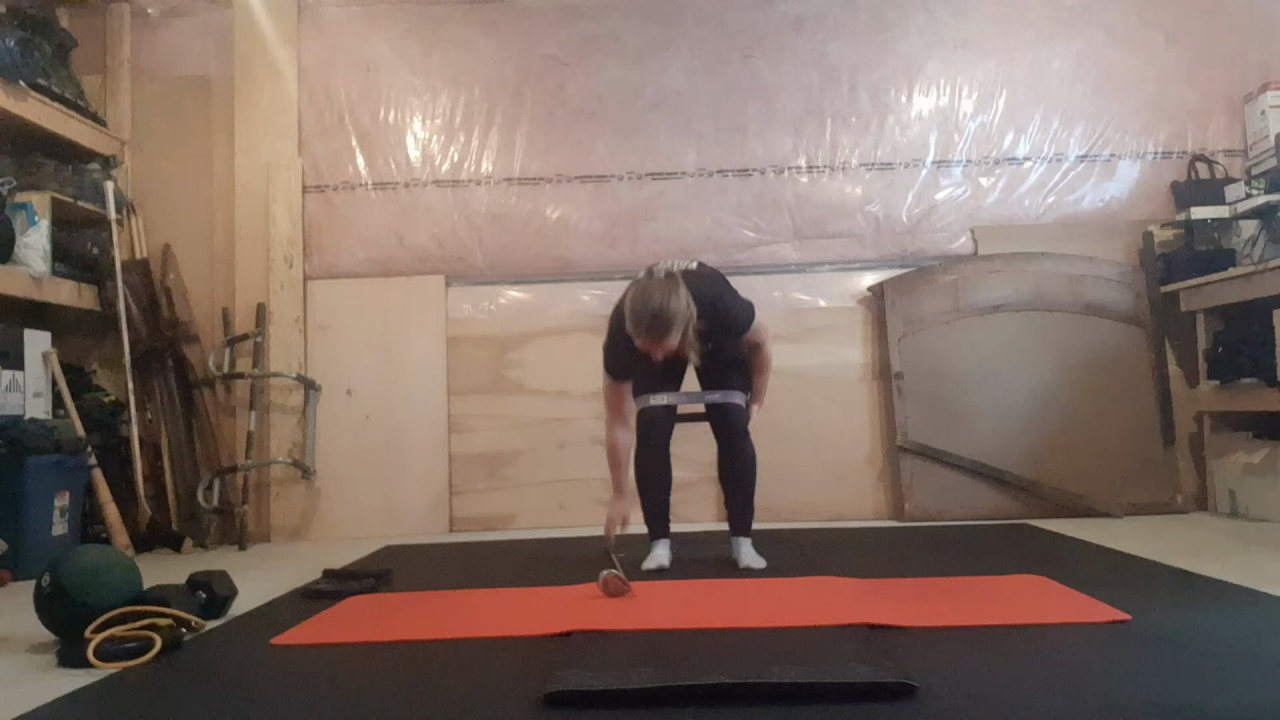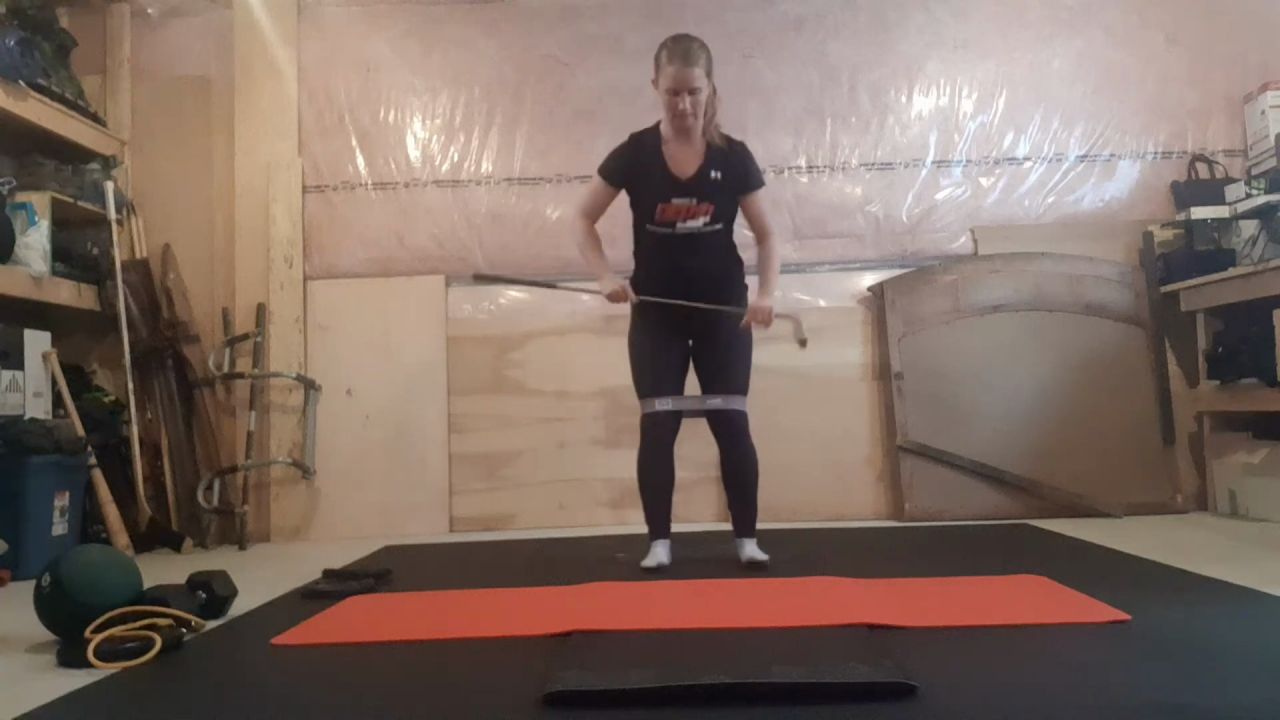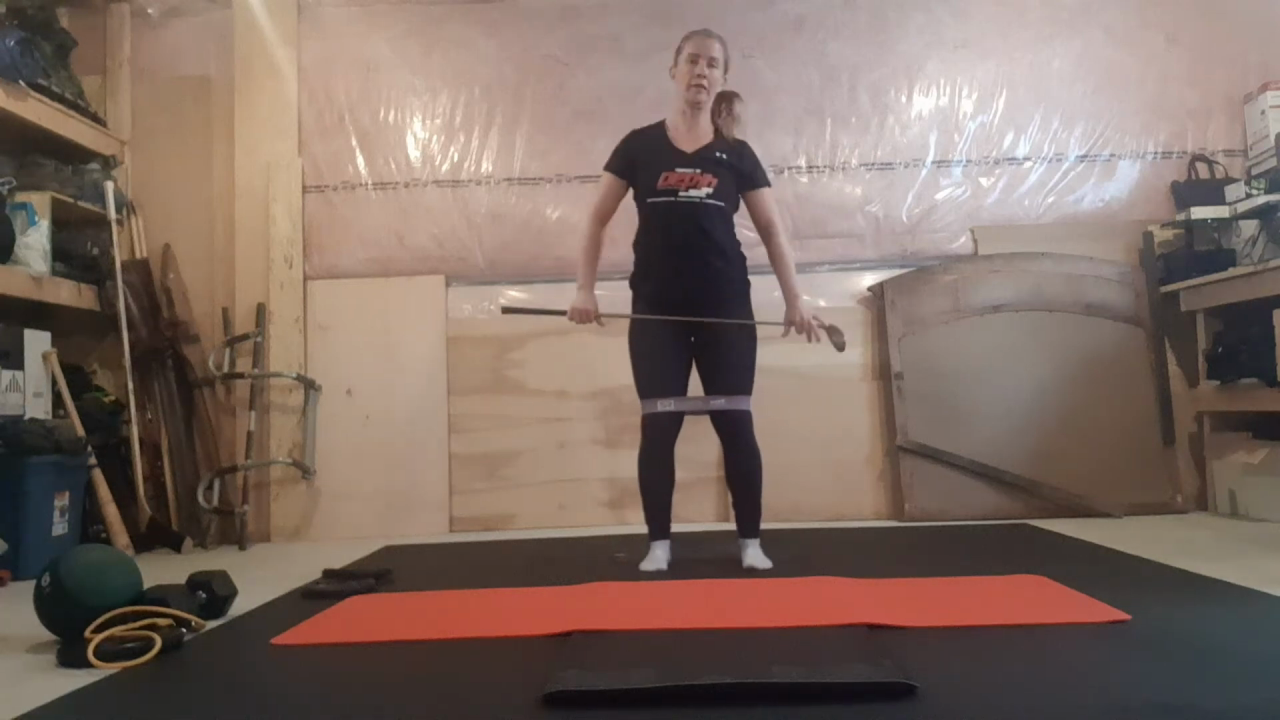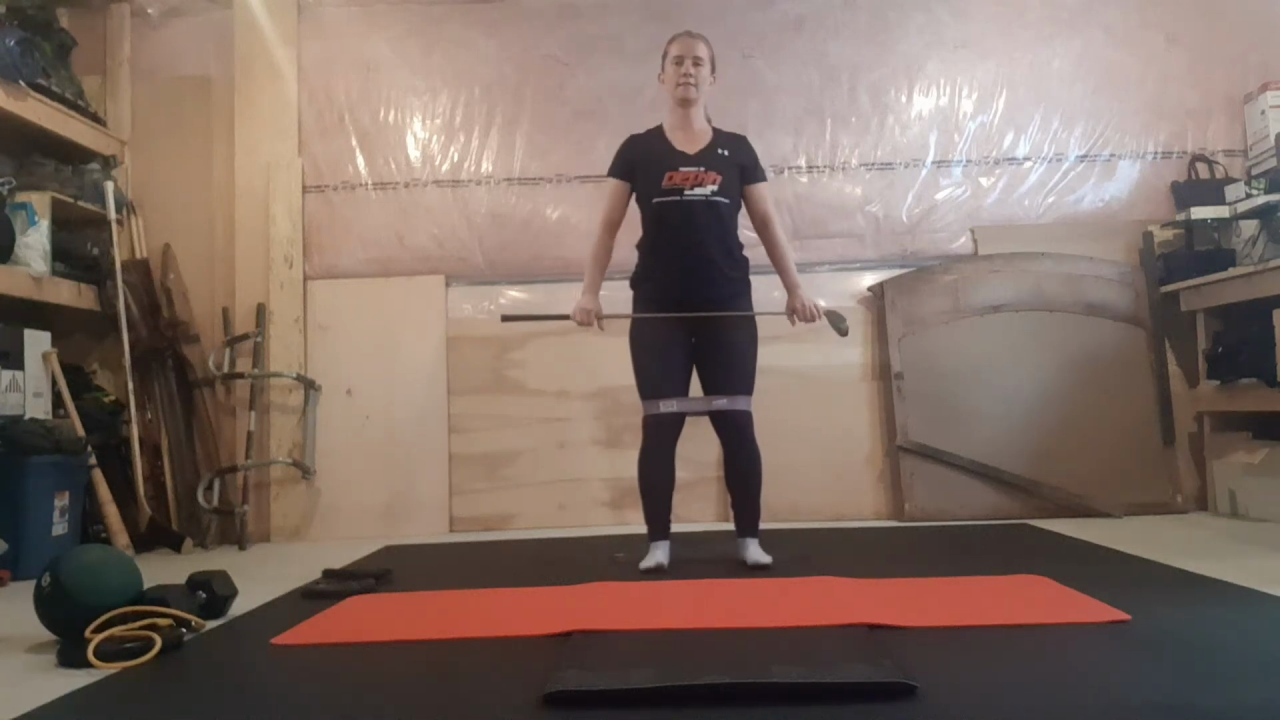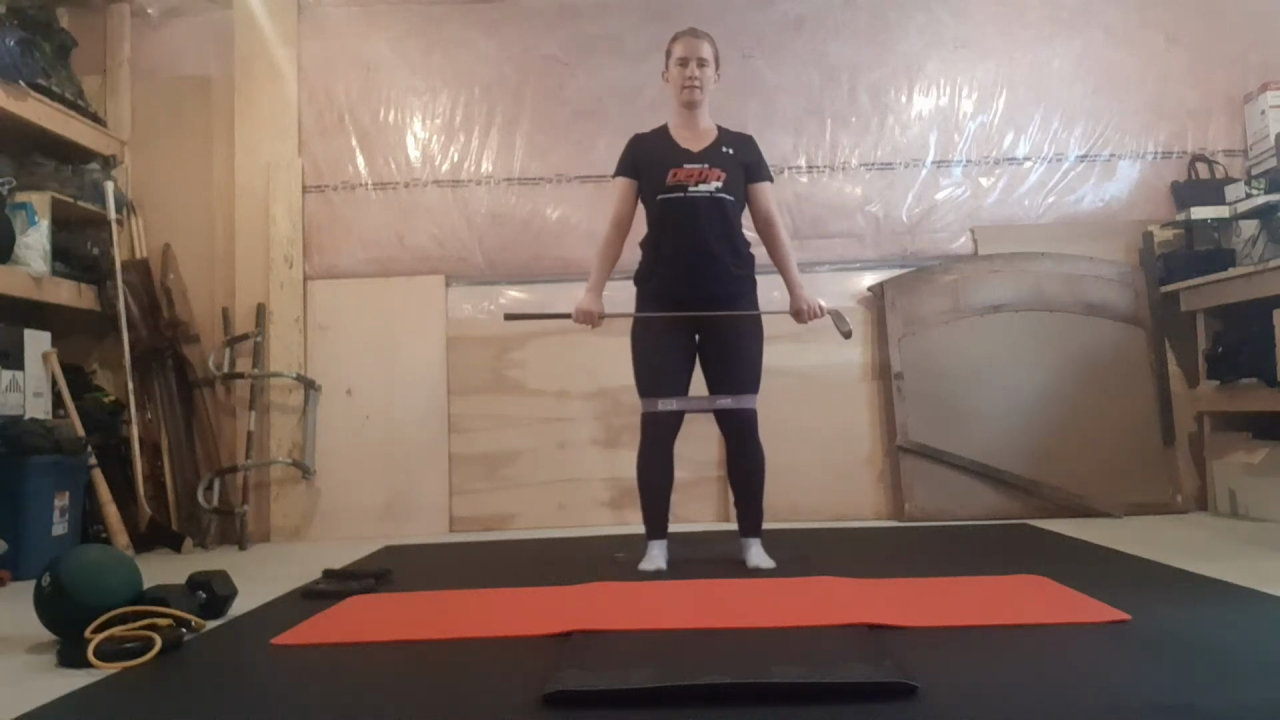
dt=1s
person 1, frame 1
left shoulder: (720, 305)
right shoulder: (622, 333)
left elbow: (761, 342)
right elbow: (619, 426)
left wrist: (756, 401)
right wrist: (620, 496)
left hip: (719, 339)
right hip: (650, 331)
left knee: (731, 424)
right knee: (652, 429)
left ankle: (742, 540)
right ankle: (660, 542)
person 1, frame 2
left shoulder: (732, 156)
right shoulder: (634, 153)
left elbow: (764, 234)
right elbow: (585, 218)
left wrist: (765, 292)
right wrist: (605, 274)
left hip: (722, 312)
right hip: (656, 314)
left knee: (731, 423)
right knee: (657, 426)
left ankle: (747, 538)
right ankle: (659, 541)
person 1, frame 3
left shoulder: (737, 153)
right shoulder: (639, 144)
left elbow: (771, 231)
right elbow: (598, 220)
left wrist: (794, 301)
right wrist: (584, 287)
left hip: (725, 308)
right hip: (656, 309)
left knee: (735, 424)
right knee: (659, 425)
left ankle: (750, 542)
right ankle: (659, 544)
person 1, frame 4
left shoulder: (736, 149)
right shoulder: (637, 149)
left elbow: (767, 224)
right elbow: (608, 226)
left wrist: (796, 290)
right wrist: (589, 292)
left hip: (727, 307)
right hip: (658, 309)
left knee: (736, 423)
right knee: (661, 426)
left ankle: (750, 539)
right ankle: (658, 543)
person 1, frame 5
left shoulder: (742, 148)
right shoulder: (643, 148)
left elbow: (769, 223)
right elbow: (618, 224)
left wrist: (798, 290)
right wrist: (593, 290)
left hip: (732, 307)
right hip: (661, 308)
left knee: (741, 424)
right knee: (658, 426)
left ankle: (752, 541)
right ankle: (656, 543)
